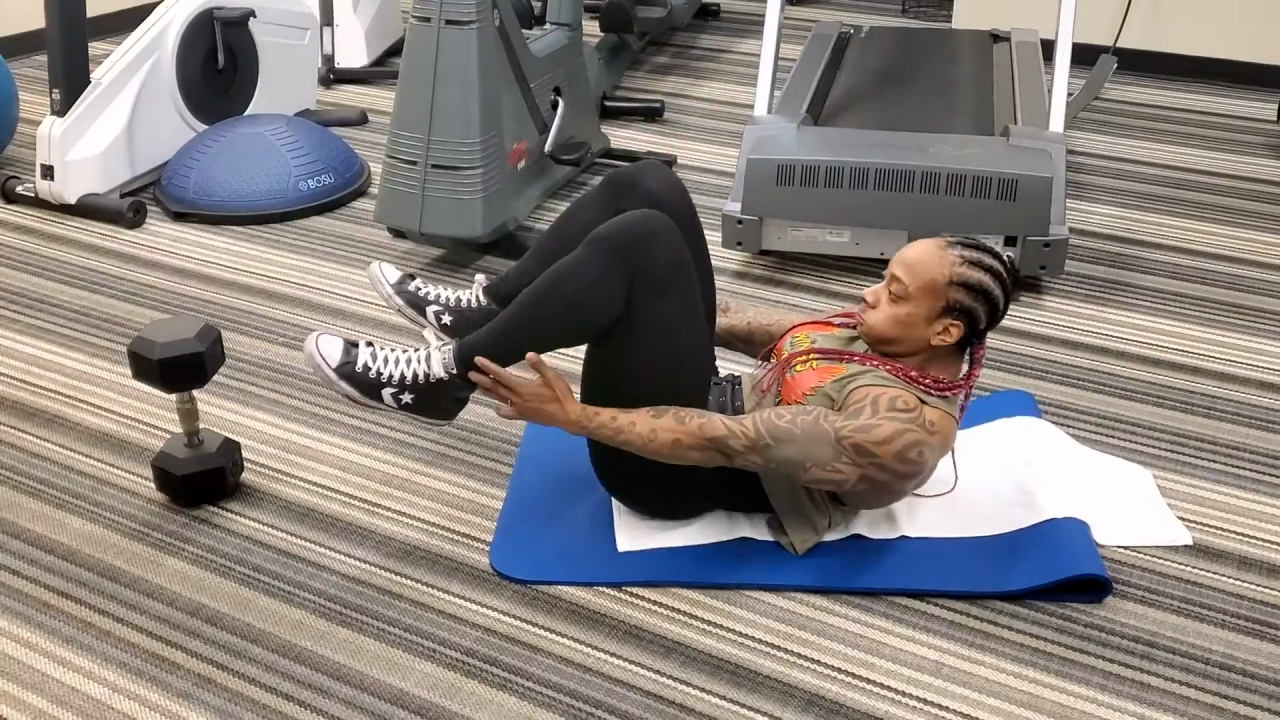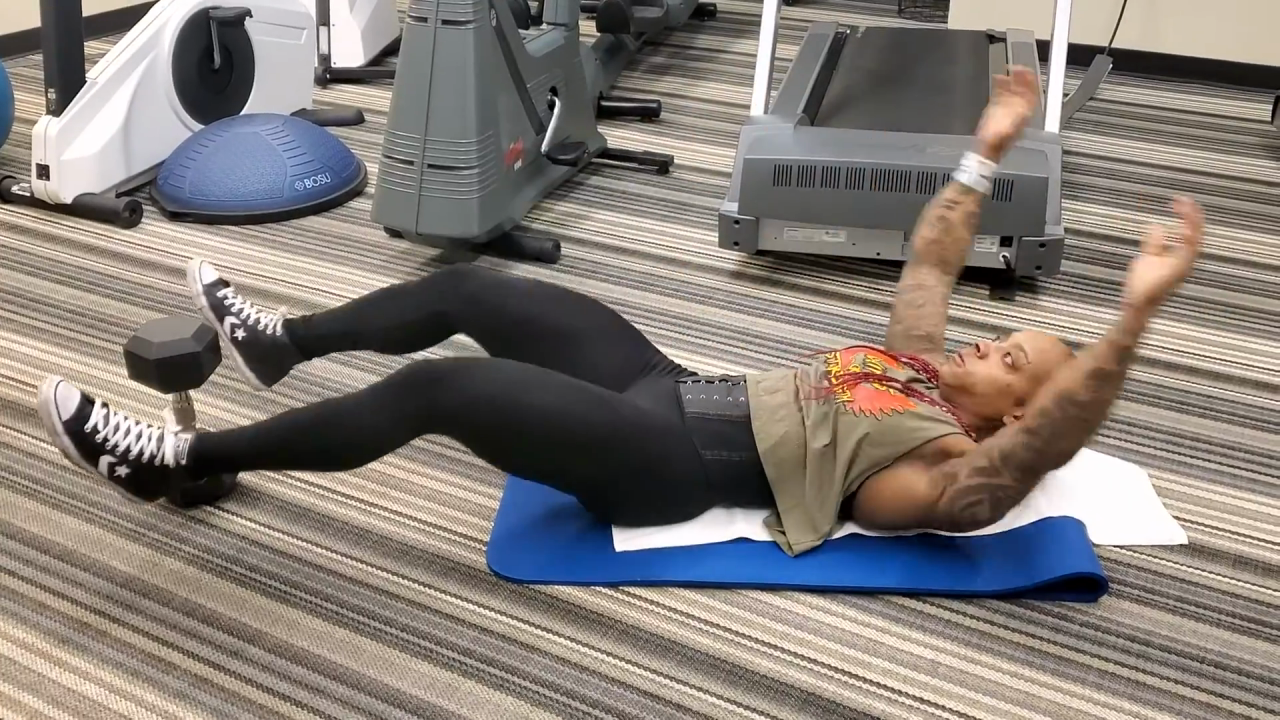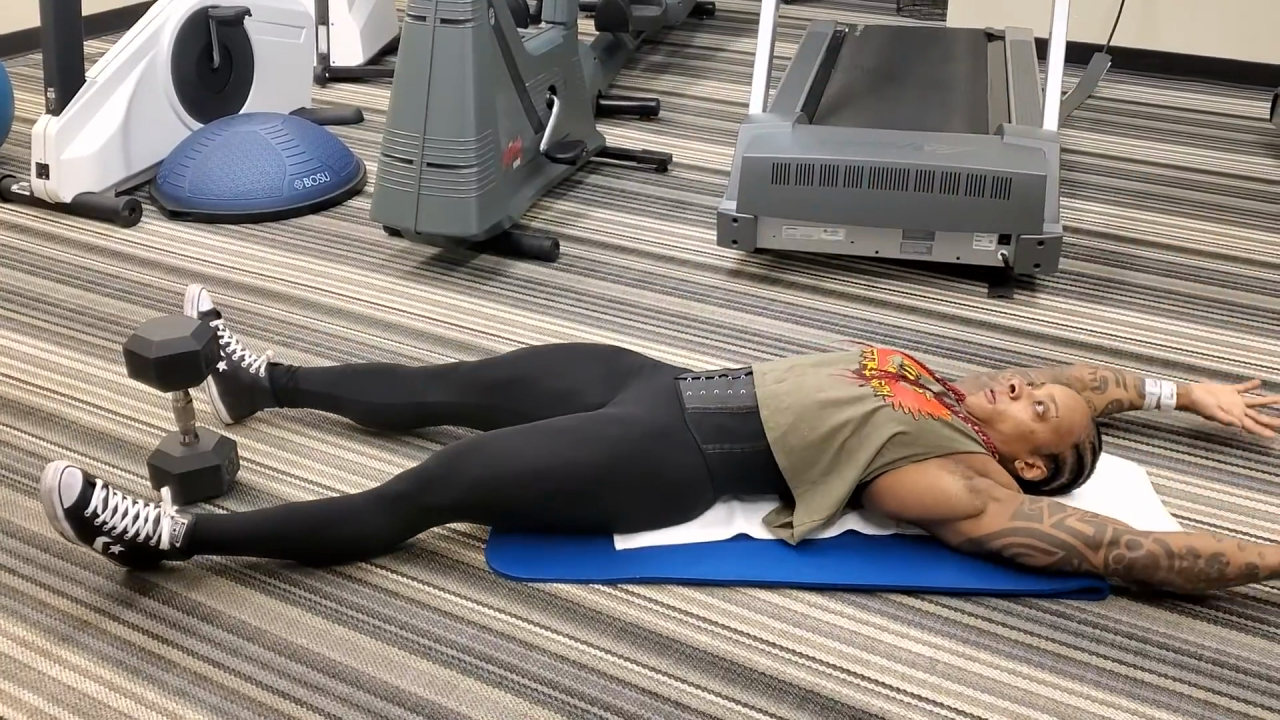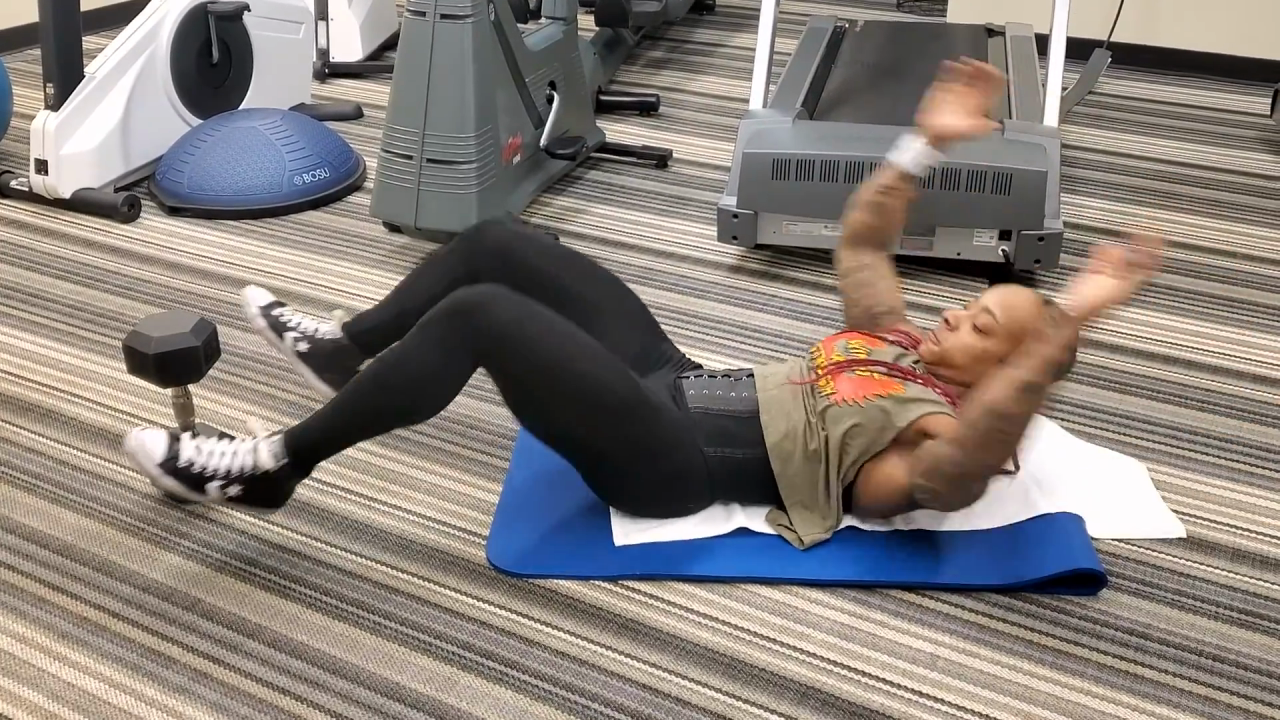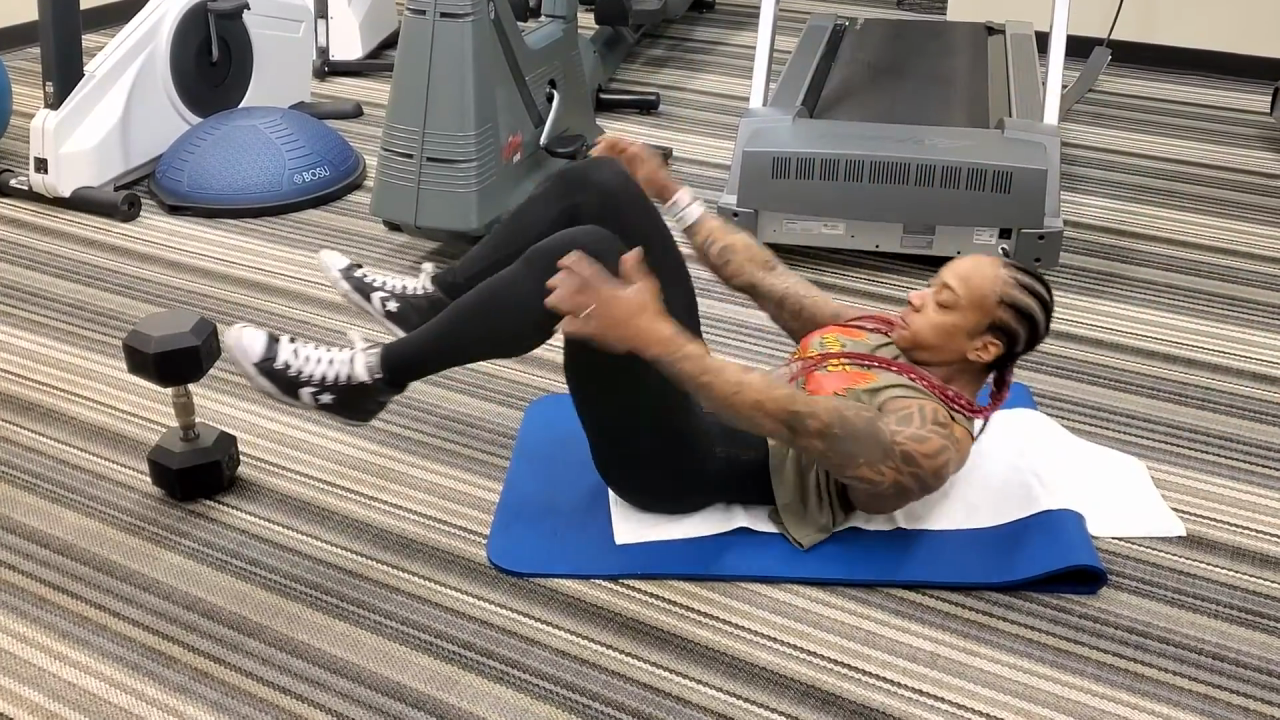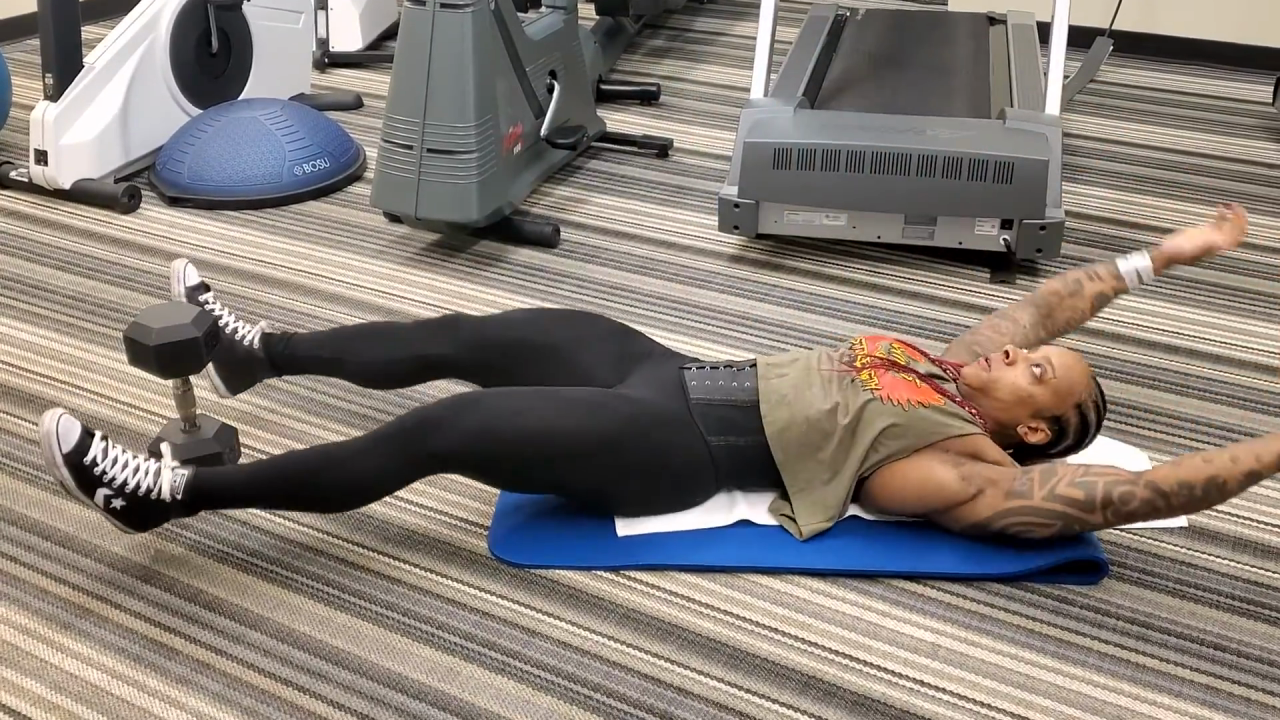
dt=0.7s
person 1, frame 1
left shoulder: (903, 431)
right shoulder: (882, 338)
left elbow: (737, 444)
right elbow: (729, 315)
left wrist: (574, 415)
left hip: (668, 471)
left knee: (642, 237)
right knee: (649, 188)
left ankle: (440, 376)
right ankle: (480, 310)
person 1, frame 2
left shoulder: (957, 477)
right shoulder: (926, 369)
left elbow: (1050, 439)
right elbow: (930, 260)
left wrist: (1134, 311)
right wrist: (987, 150)
left hip: (665, 465)
right hip: (674, 389)
left knee: (430, 392)
right knee: (468, 291)
left ankle: (178, 458)
right ankle: (277, 338)
person 1, frame 3
left shoulder: (978, 491)
right shoulder: (959, 397)
left elbow: (1121, 548)
right elbow: (1068, 373)
left hip: (666, 460)
right hip: (667, 384)
left knee: (422, 495)
right knee: (445, 386)
left ankle: (166, 536)
right ankle: (256, 375)
person 1, frame 4
left shoulder: (941, 445)
right shoulder: (902, 343)
left elbow: (988, 436)
right elbow: (861, 236)
left wrist: (1064, 327)
right wrist: (929, 137)
left hip: (664, 461)
right hip: (674, 379)
left knee: (472, 313)
right knee: (493, 241)
left ankle: (270, 468)
right ankle: (339, 351)
person 1, frame 5
left shoulder: (929, 442)
right shoulder: (895, 330)
left elbow: (786, 422)
right elbow: (764, 277)
left wrist: (651, 337)
right wrist: (668, 192)
left hip: (685, 464)
right hip: (703, 405)
left knee: (583, 252)
right knee: (603, 183)
left ankle: (376, 375)
right ankle: (429, 299)
person 1, frame 6
left shoulder: (985, 474)
right shoulder: (960, 375)
left elbow: (1130, 489)
right elbow: (1044, 302)
right wrist: (1159, 255)
left hip: (673, 453)
right hip: (678, 377)
left knee: (428, 434)
right knee: (458, 341)
left ankle: (169, 490)
right ankle: (253, 350)
